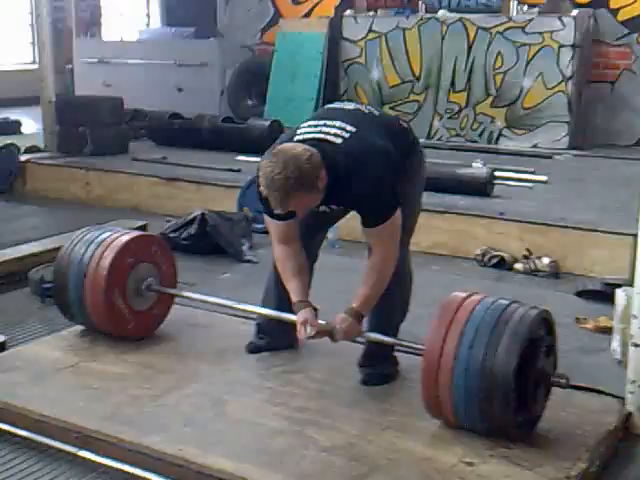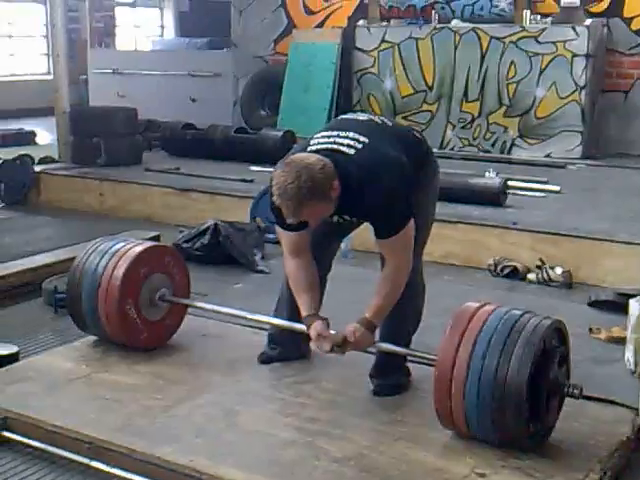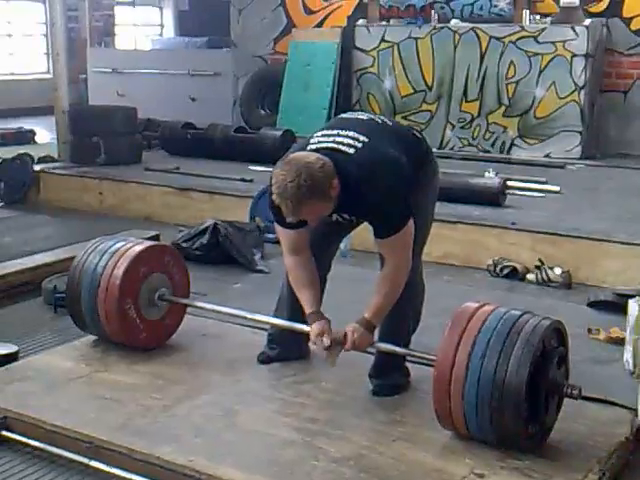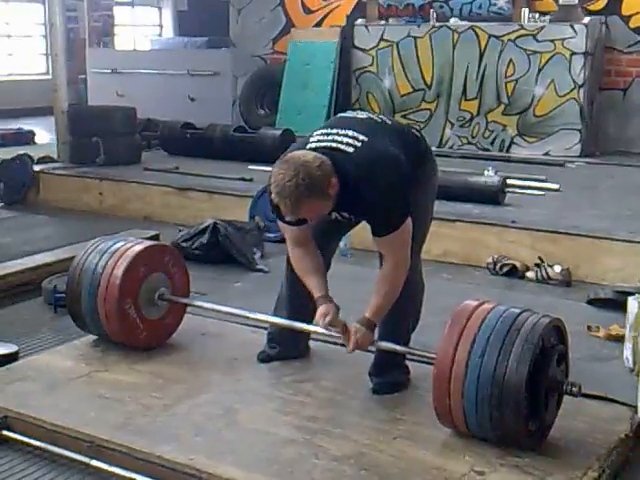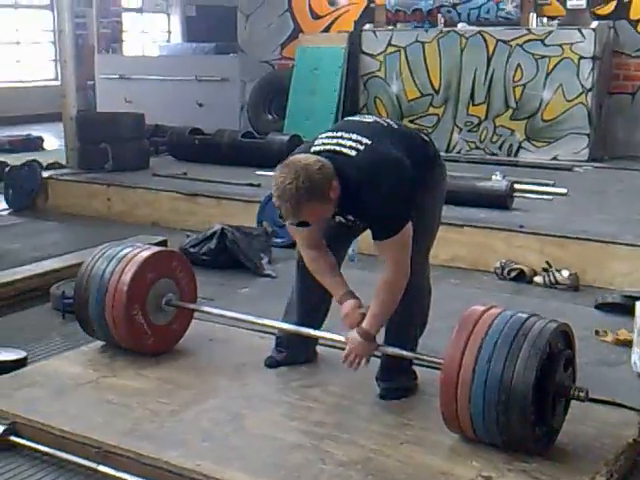
dt=0.2s
person 1, frame 1
left shoulder: (368, 178)
right shoulder: (275, 176)
left elbow: (384, 254)
right elbow: (285, 245)
left wrist: (355, 313)
right wrist: (300, 306)
left hip: (399, 159)
right hip: (332, 152)
left knee: (395, 256)
right knee: (297, 240)
left ankle: (380, 354)
right ankle: (275, 330)
person 1, frame 2
left shoulder: (381, 189)
right shoulder: (288, 187)
left elbow: (398, 264)
right elbow: (297, 256)
left wrist: (368, 323)
right wrist: (311, 318)
left hip: (414, 169)
left knee: (408, 267)
right knee: (310, 250)
left ankle: (392, 364)
right ankle: (288, 341)
person 1, frame 3
left shoulder: (380, 187)
right shoulder: (287, 185)
left elbow: (397, 264)
right elbow: (295, 254)
left wrist: (367, 324)
right wrist: (314, 316)
left hip: (413, 169)
left knee: (408, 266)
right knee: (309, 249)
left ankle: (391, 365)
right ankle: (287, 341)
person 1, frame 4
left shoulder: (378, 186)
right shoulder: (288, 183)
left elbow: (396, 262)
right elbow: (299, 246)
left wrist: (368, 322)
right wrist: (322, 300)
left hip: (411, 168)
left knee: (406, 265)
right knee: (302, 255)
left ankle: (390, 363)
right ankle: (287, 340)
person 1, frame 5
left shoulder: (379, 189)
right shoulder: (295, 186)
left elbow: (395, 270)
right elbow: (312, 249)
left wrist: (367, 333)
right wrist: (345, 297)
left hip: (419, 174)
left knee: (410, 269)
right knee: (310, 259)
left ankle: (397, 367)
right ankle: (295, 345)
